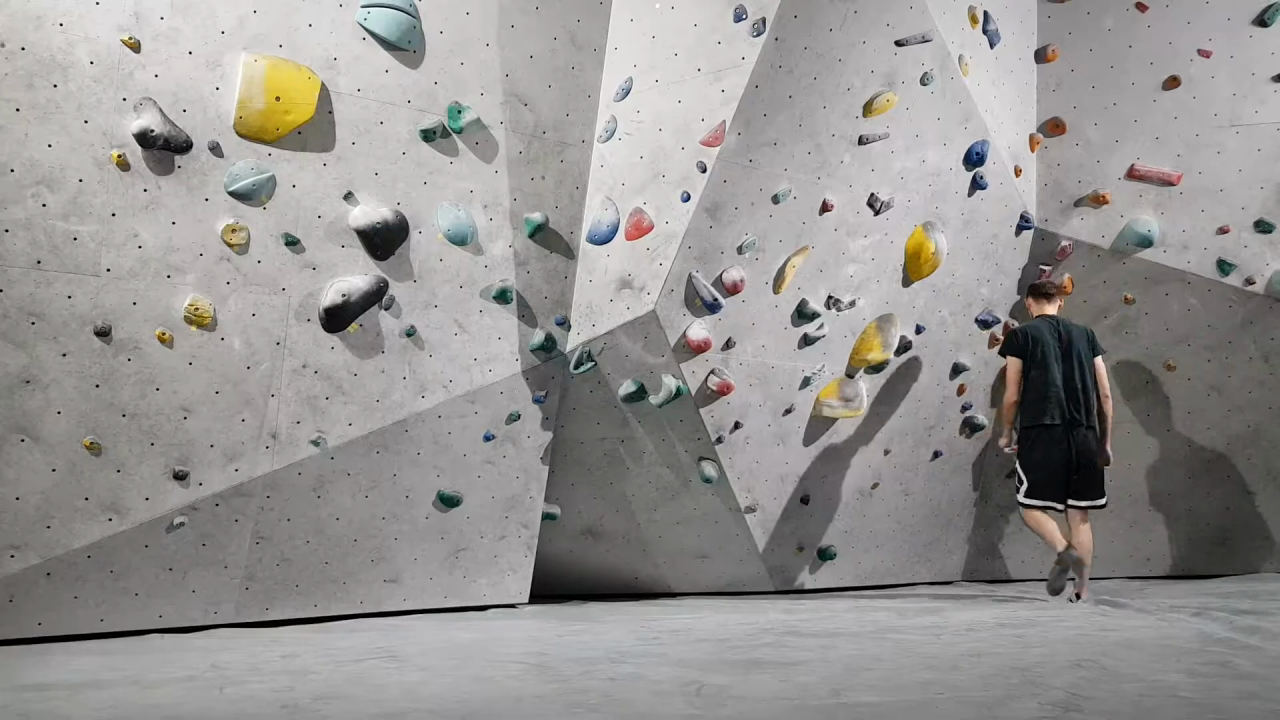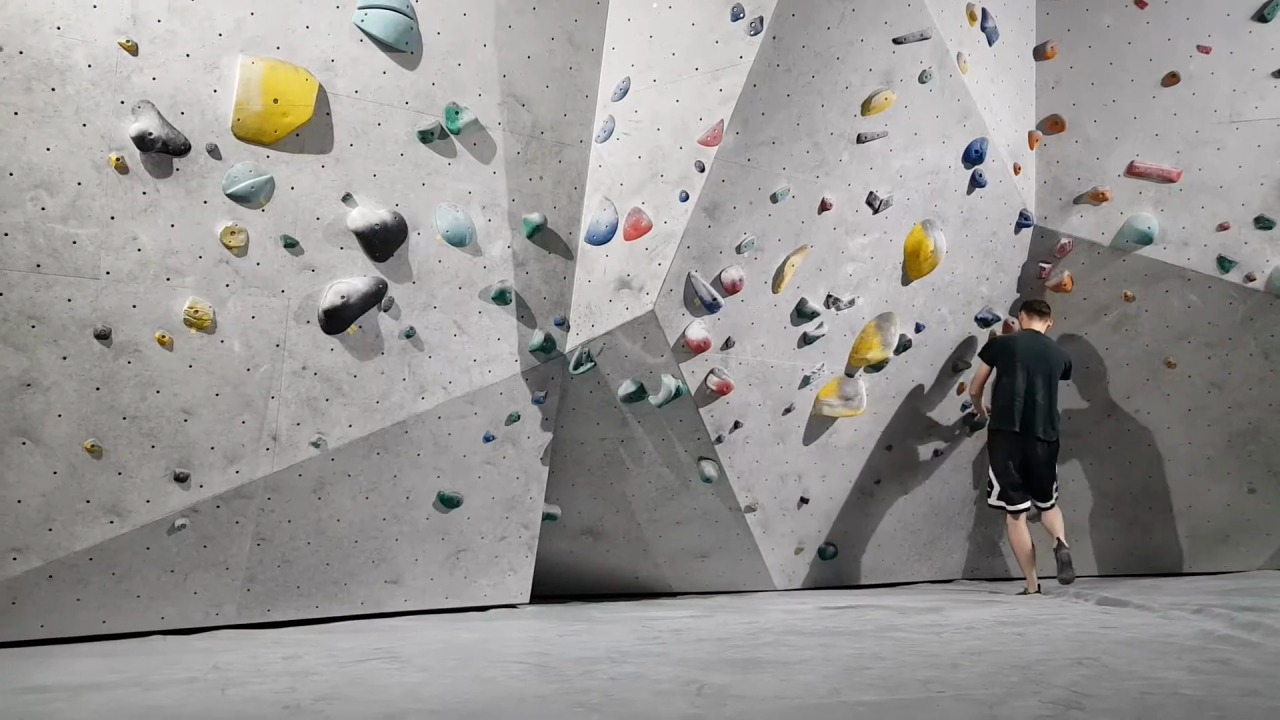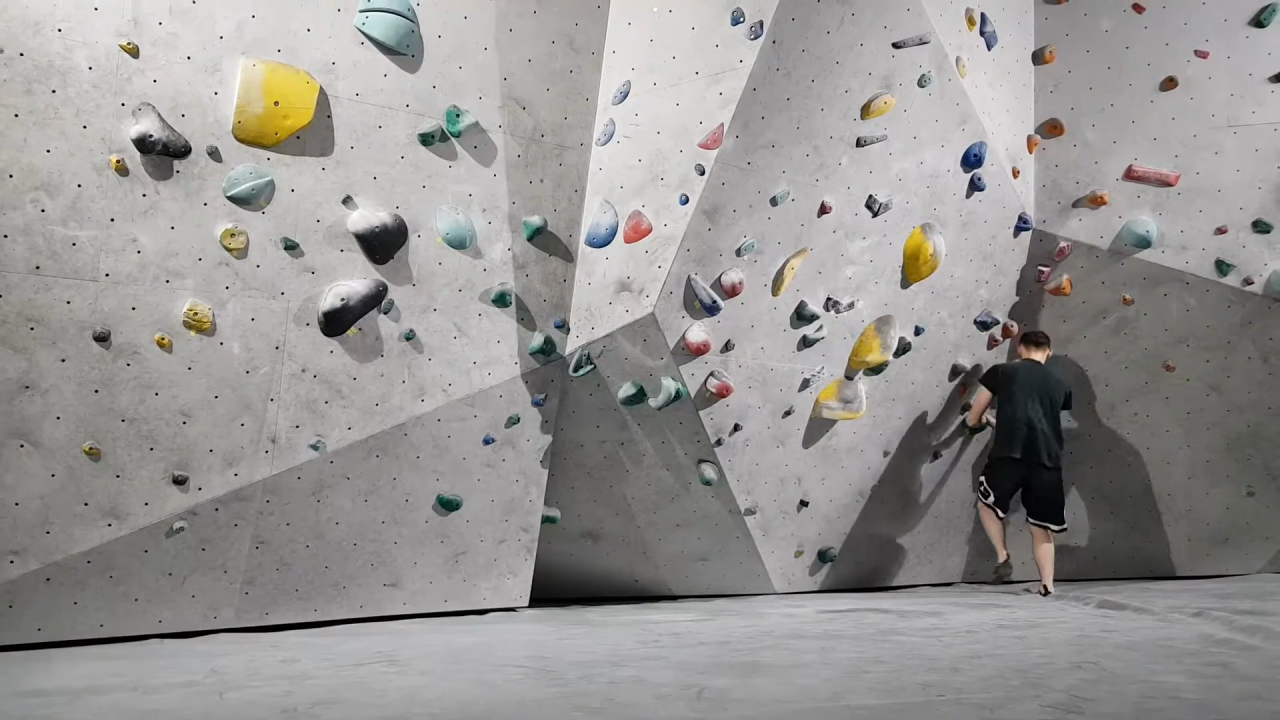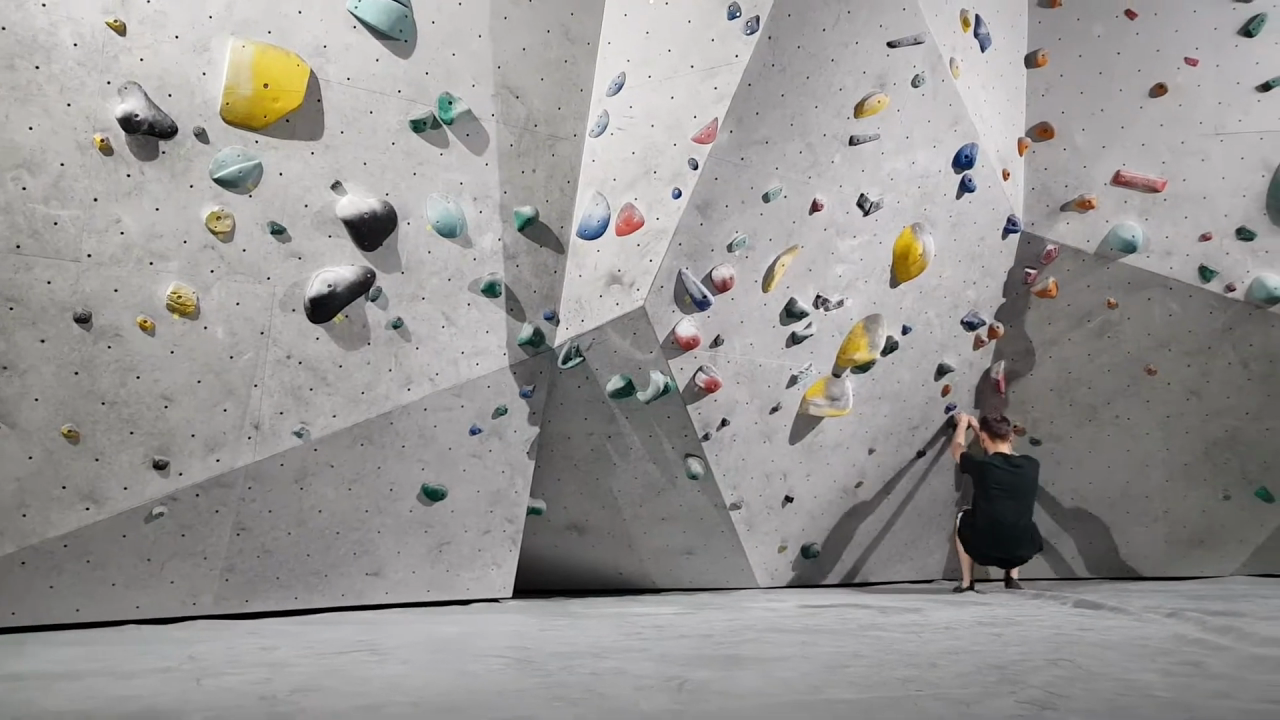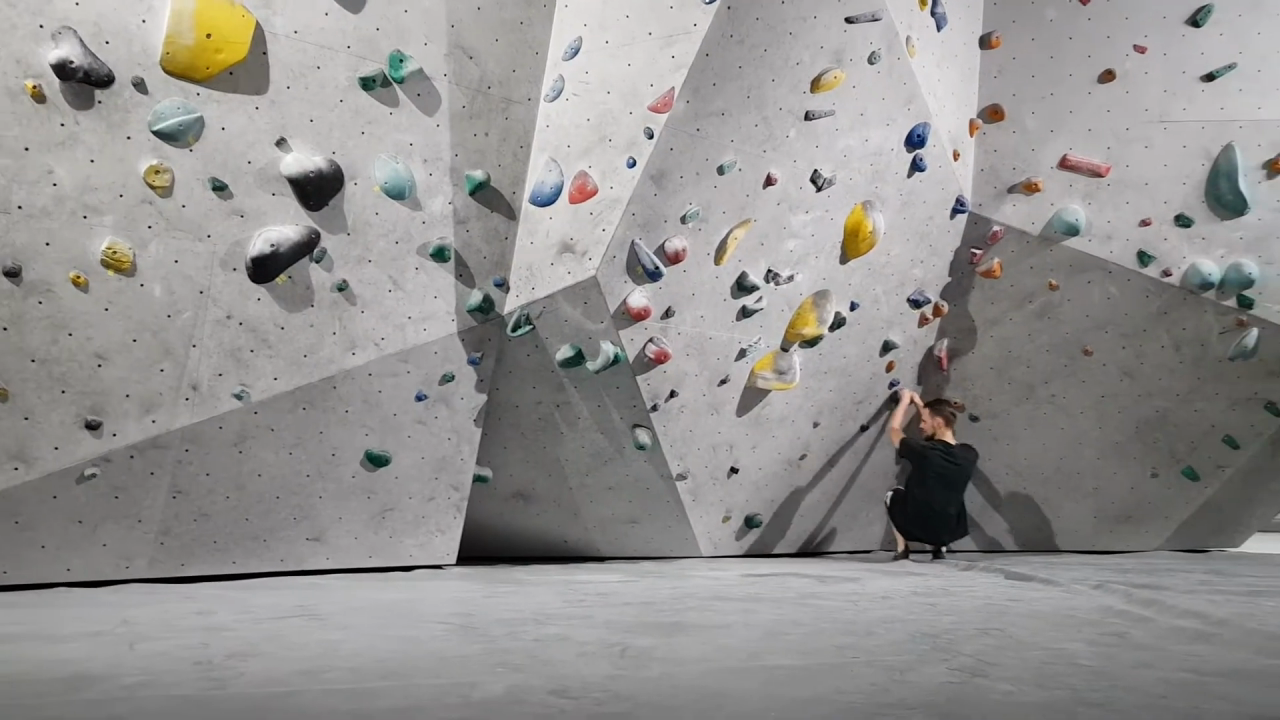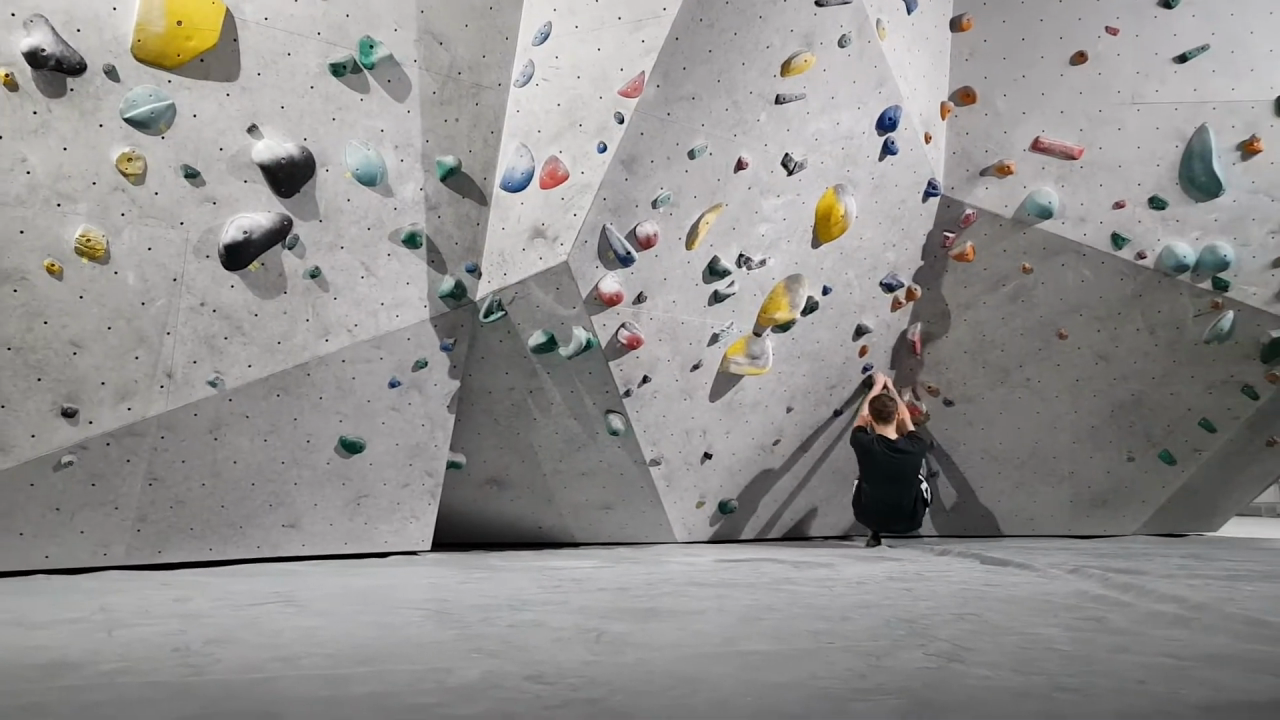
dt=0.7s
person 1, frame 1
left shoulder: (1020, 335)
right shoulder: (1085, 334)
left elbow: (1012, 396)
right elbow: (1105, 394)
left wrist: (1006, 433)
right wrist: (1105, 440)
left hip: (1041, 431)
right hip: (1084, 432)
left knee: (1032, 508)
right knee: (1080, 515)
left ankle: (1064, 550)
right ankle: (1082, 591)
person 1, frame 2
left shoulder: (1000, 344)
right shoulder: (1061, 355)
left elbow: (975, 390)
left wrist: (981, 409)
left hip: (1006, 435)
right hip: (1045, 438)
left knee: (1015, 512)
right knee: (1047, 503)
left ankle: (1031, 585)
right ankle: (1061, 542)
person 1, frame 3
left shoulder: (1001, 371)
right shoulder: (1060, 385)
left elbow: (972, 421)
left wrist: (984, 421)
left hip: (1009, 456)
right hip: (1047, 461)
left knee: (986, 503)
right knee: (1041, 528)
left ankle: (1002, 557)
right ankle: (1047, 585)
person 1, frame 4
left shoulder: (981, 465)
right shoulder: (1031, 465)
left elbow: (956, 448)
left wrist: (963, 424)
right wrist: (975, 426)
left hip: (984, 548)
right hip: (1021, 551)
left knee: (963, 518)
left ankle: (967, 583)
right ankle: (1013, 576)
person 1, frame 5
left shoulder: (921, 451)
right shoulder: (970, 455)
left elbow: (893, 429)
right elbow: (943, 434)
left wrist: (905, 400)
right wrist: (918, 403)
left hip: (914, 529)
right hip: (950, 532)
left knee: (893, 495)
left ankle: (902, 549)
right ankle: (939, 548)
person 1, frame 6
left shoulder: (864, 444)
right shoulder: (916, 447)
left elbow: (863, 414)
right elbow: (905, 419)
left wrist: (878, 384)
right wrist: (890, 388)
left hip: (873, 519)
right hip: (910, 521)
left ankle: (874, 534)
